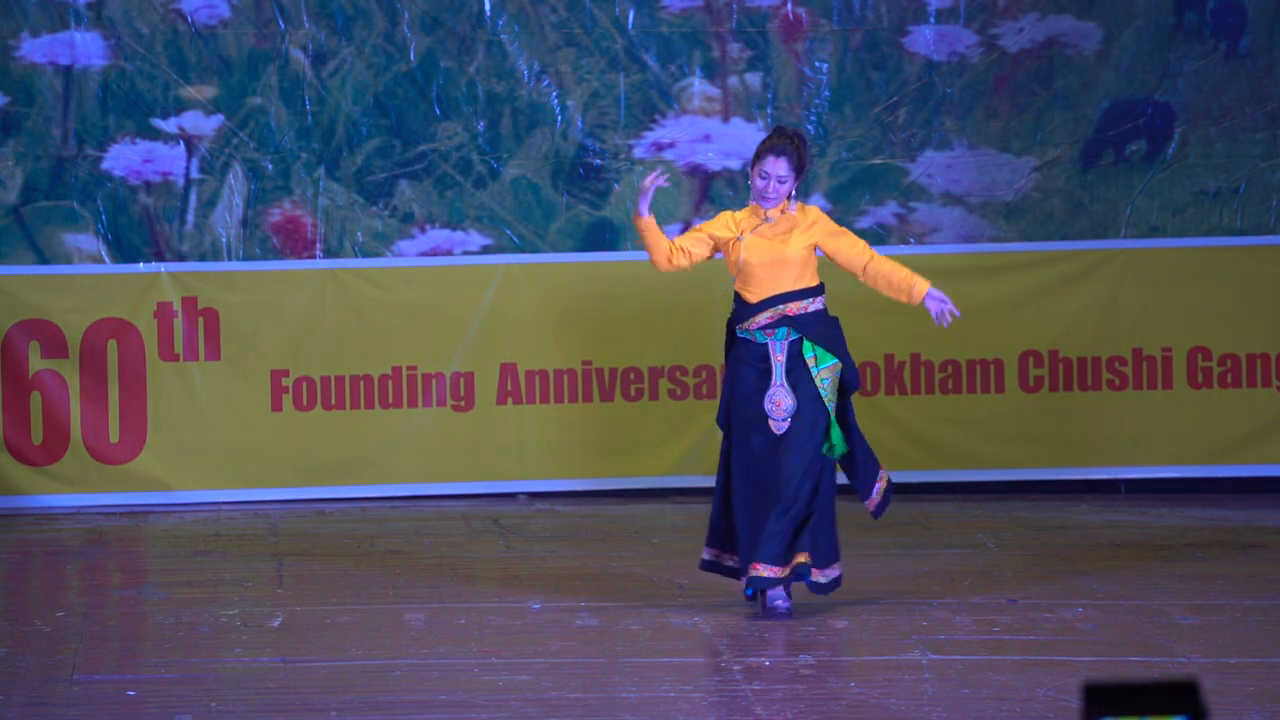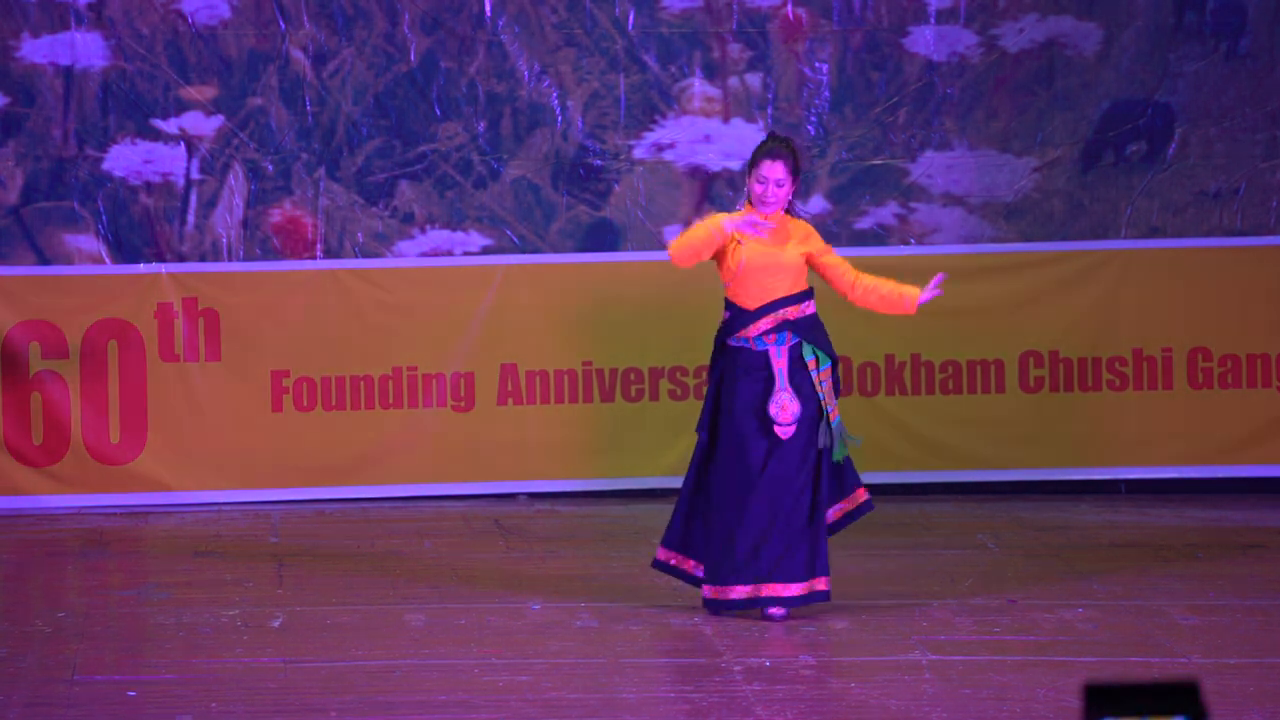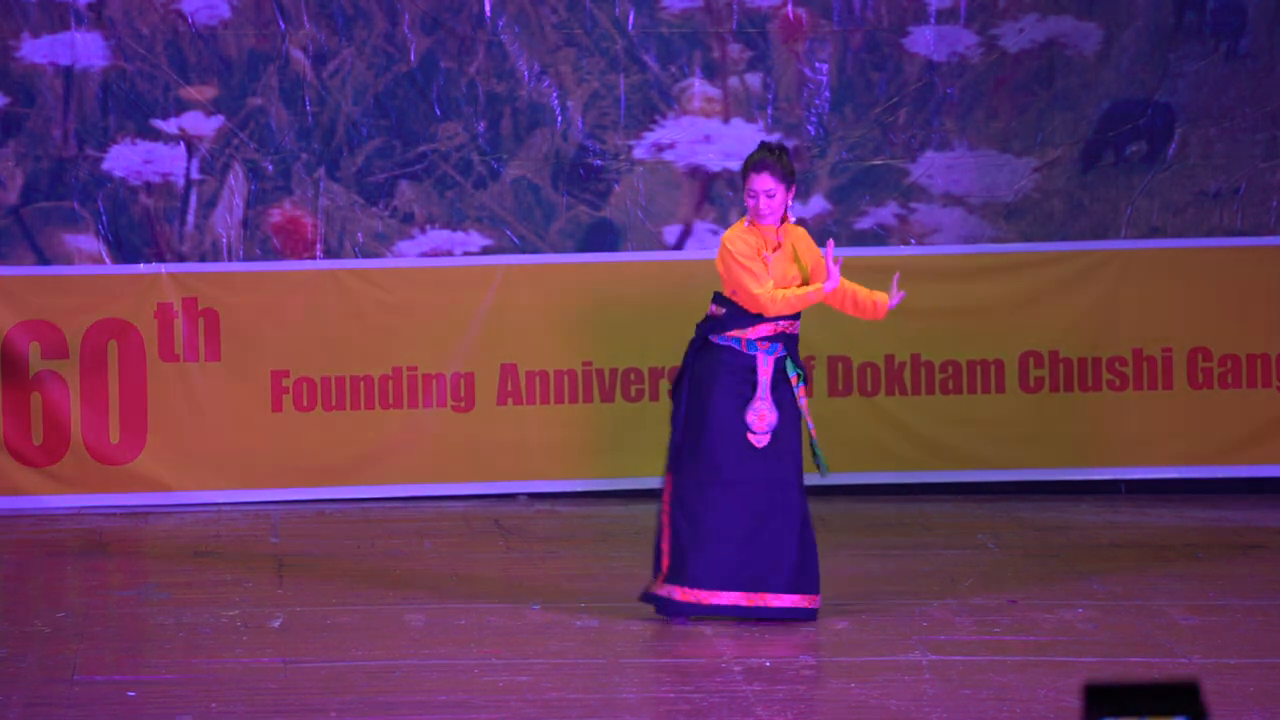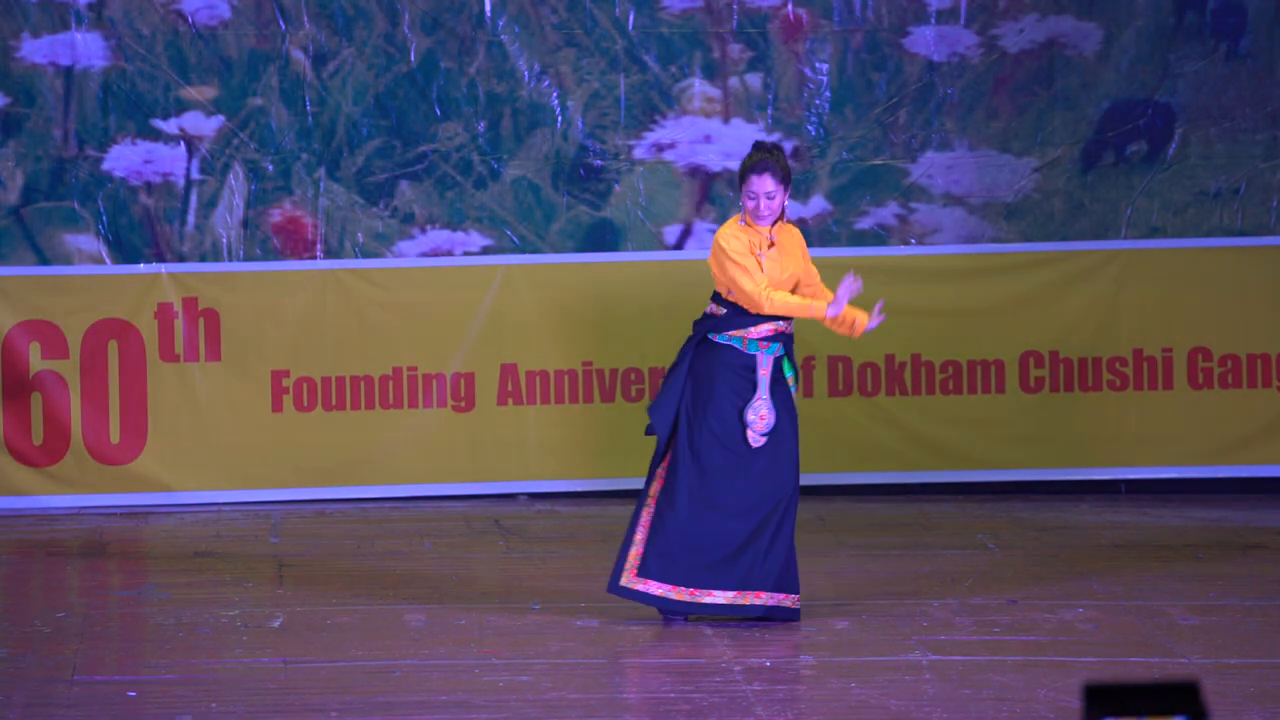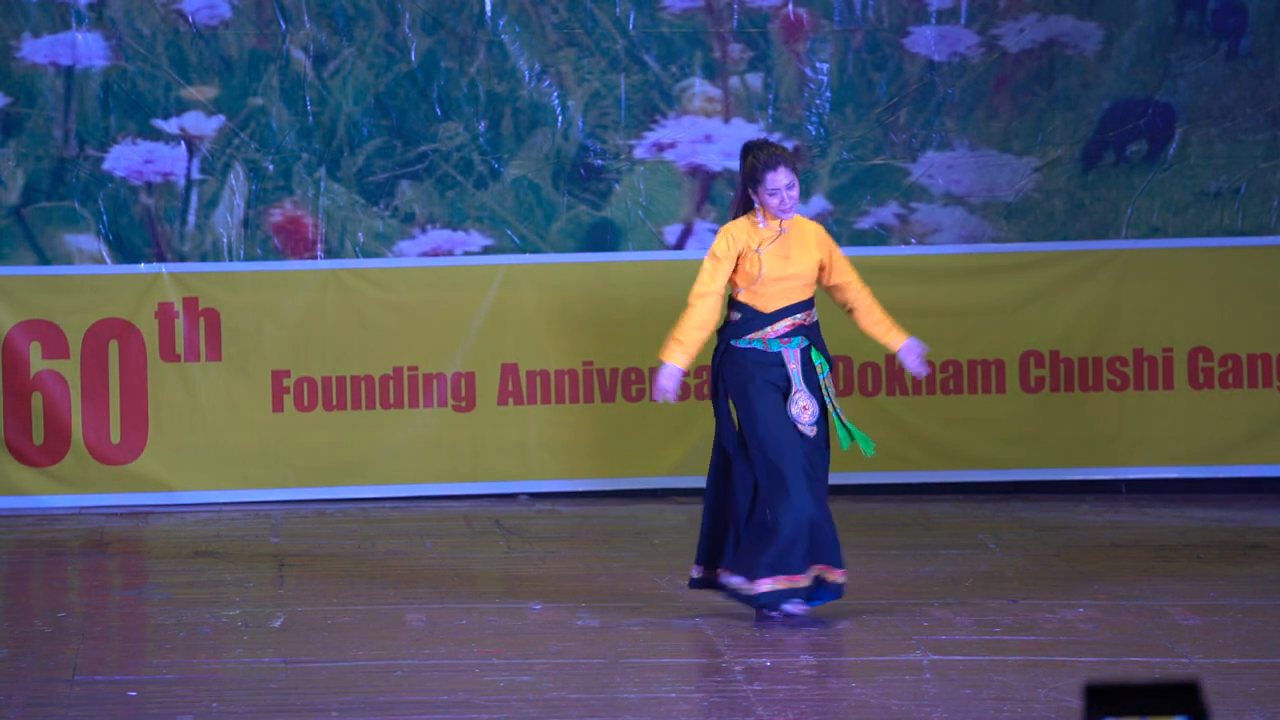
dt=0.3s
person 1, frame 1
left shoulder: (811, 221)
right shoulder: (728, 225)
left elbow: (865, 260)
right elbow: (669, 255)
left wrist: (921, 290)
right wrist: (644, 207)
left hip: (805, 353)
right hip: (752, 355)
left knee: (799, 460)
right knee: (753, 461)
left ankle: (784, 571)
right ankle: (762, 569)
person 1, frame 2
left shoulder: (801, 233)
right shoulder: (727, 229)
left elbow: (851, 283)
right elbow: (680, 253)
left wrist: (914, 296)
right wrist: (729, 224)
left hip: (799, 360)
right hip: (746, 362)
left knee: (791, 469)
right knee: (741, 469)
left ankle: (779, 584)
right ankle: (735, 580)
person 1, frame 3
left shoulder: (798, 238)
right shoulder: (736, 241)
left elbow: (834, 287)
right elbow: (768, 301)
left wrist: (881, 302)
right wrist: (823, 288)
left hip: (775, 371)
right hip: (724, 366)
left knee: (775, 478)
right knee: (712, 473)
left ankle: (769, 589)
right ankle: (687, 588)
person 1, frame 4
left shoulder: (792, 238)
right shoulder: (729, 239)
left elbow: (814, 294)
right elbow: (760, 297)
left wrist: (857, 320)
right wrist: (827, 309)
left hip: (770, 369)
right hip: (721, 363)
left knee: (772, 477)
right knee: (700, 472)
left ankle: (756, 588)
right ankle: (671, 586)
person 1, frame 5
left shoulder: (813, 234)
right shoulder: (734, 235)
left elbow: (852, 293)
right elbow: (704, 300)
left wrist: (898, 341)
right wrist: (675, 360)
left hip: (803, 362)
right hip: (751, 363)
left knee: (806, 472)
right knee: (782, 469)
left ankle: (777, 584)
right ankle: (777, 582)
